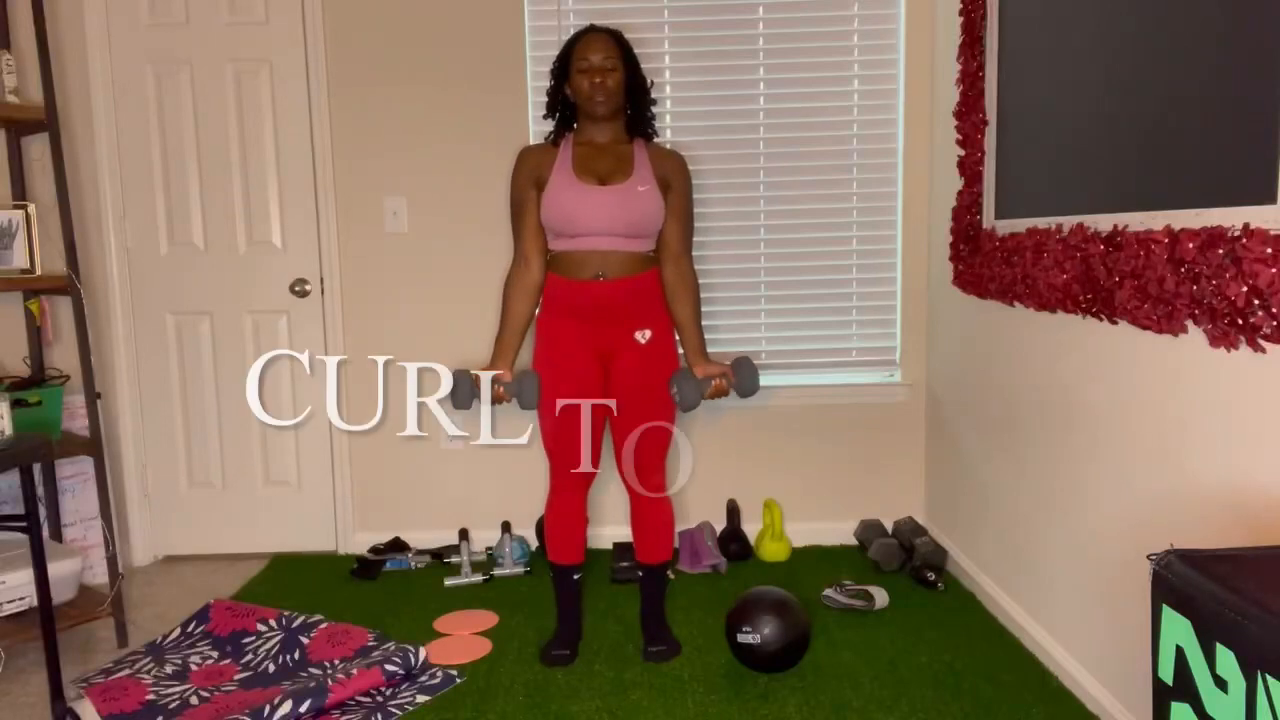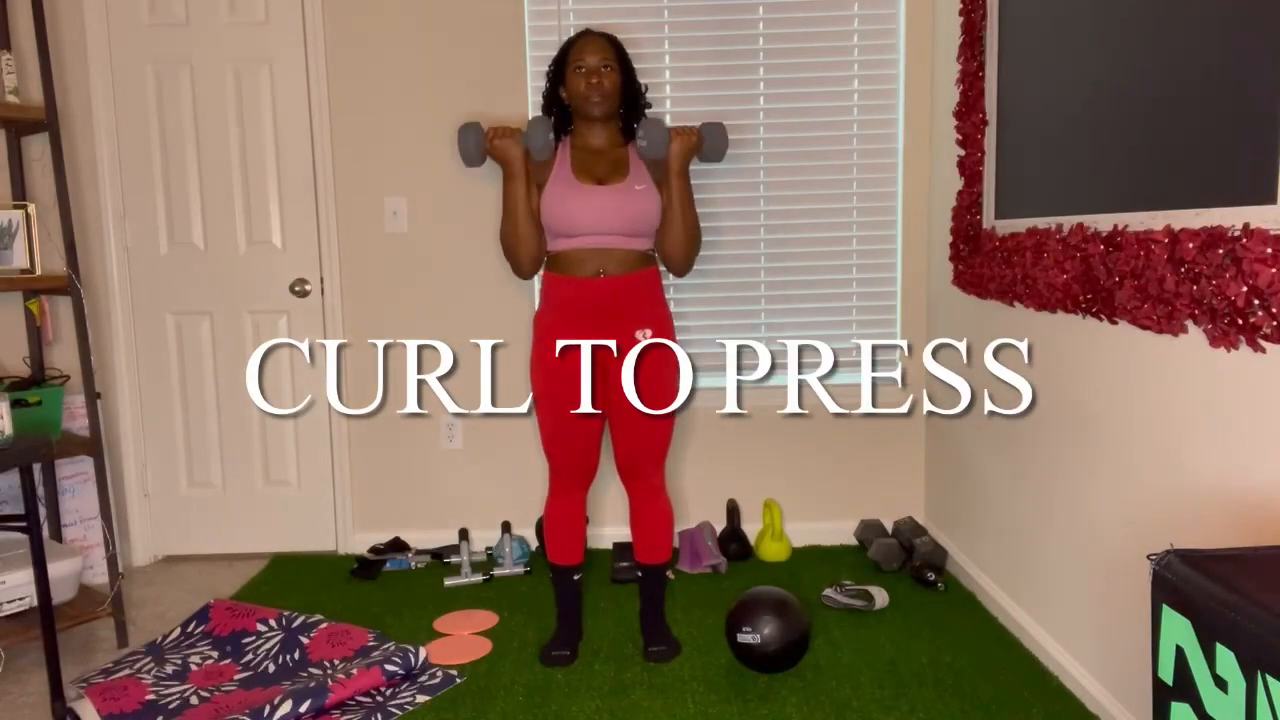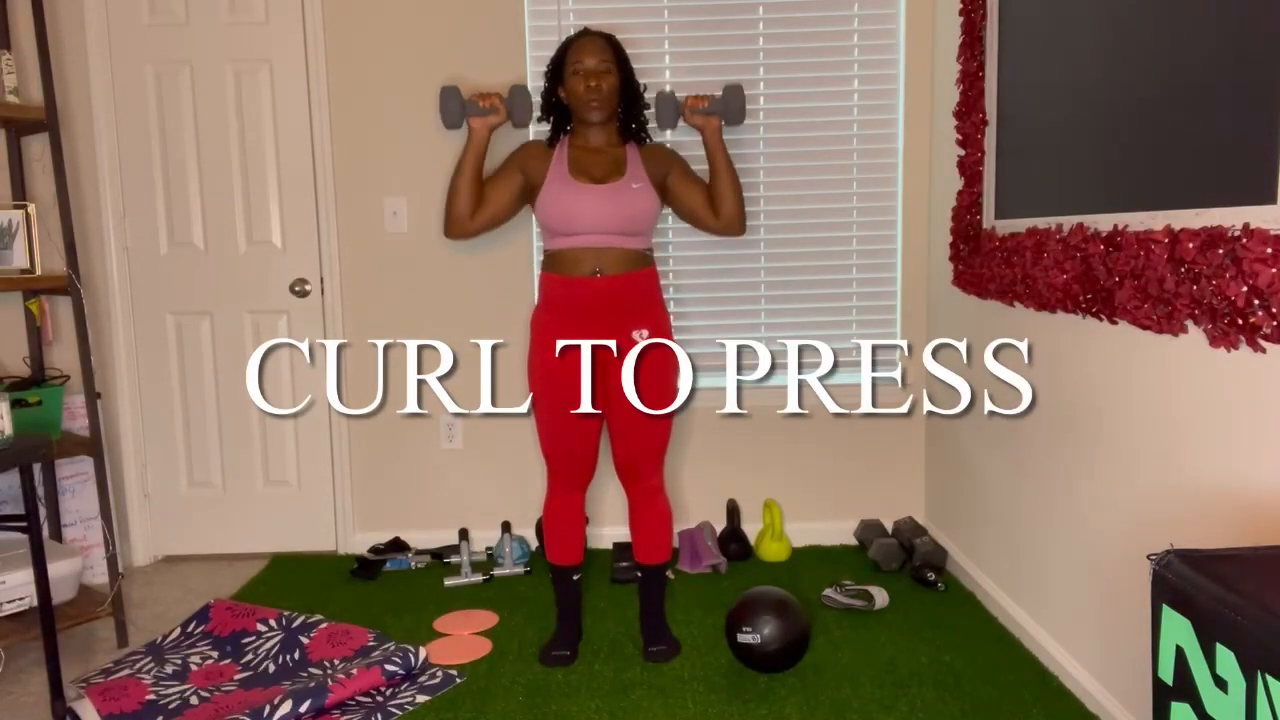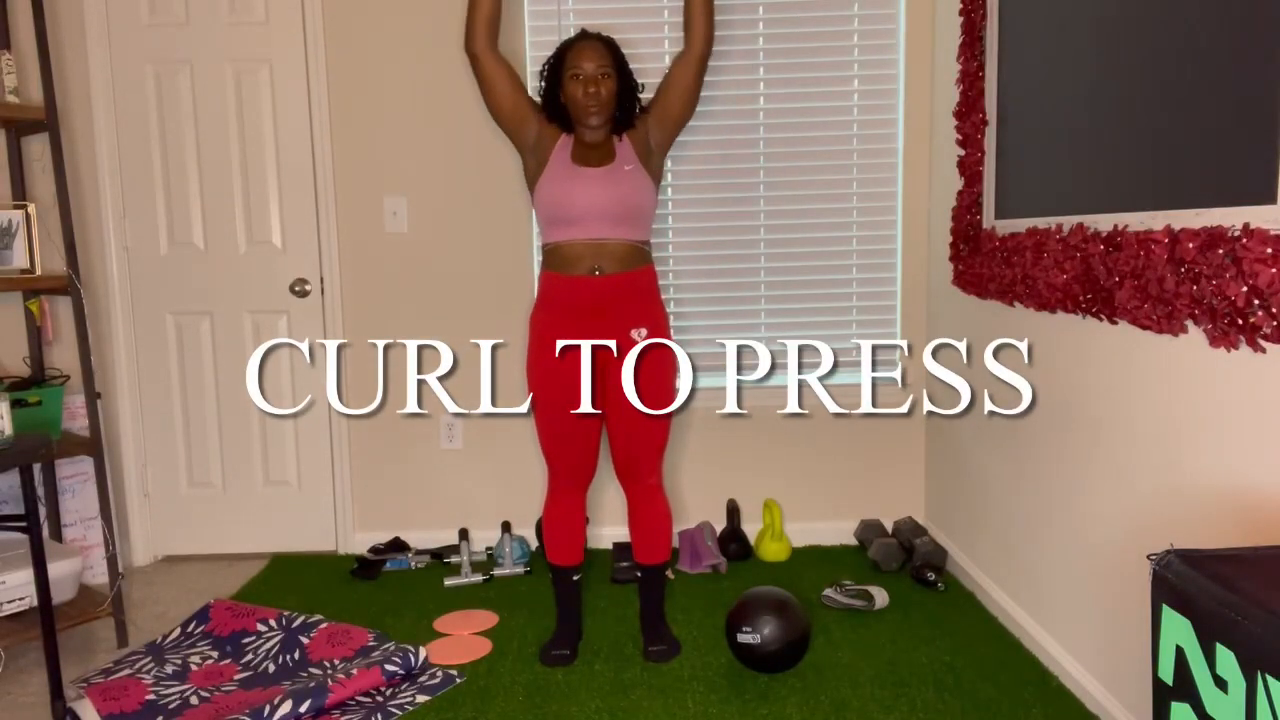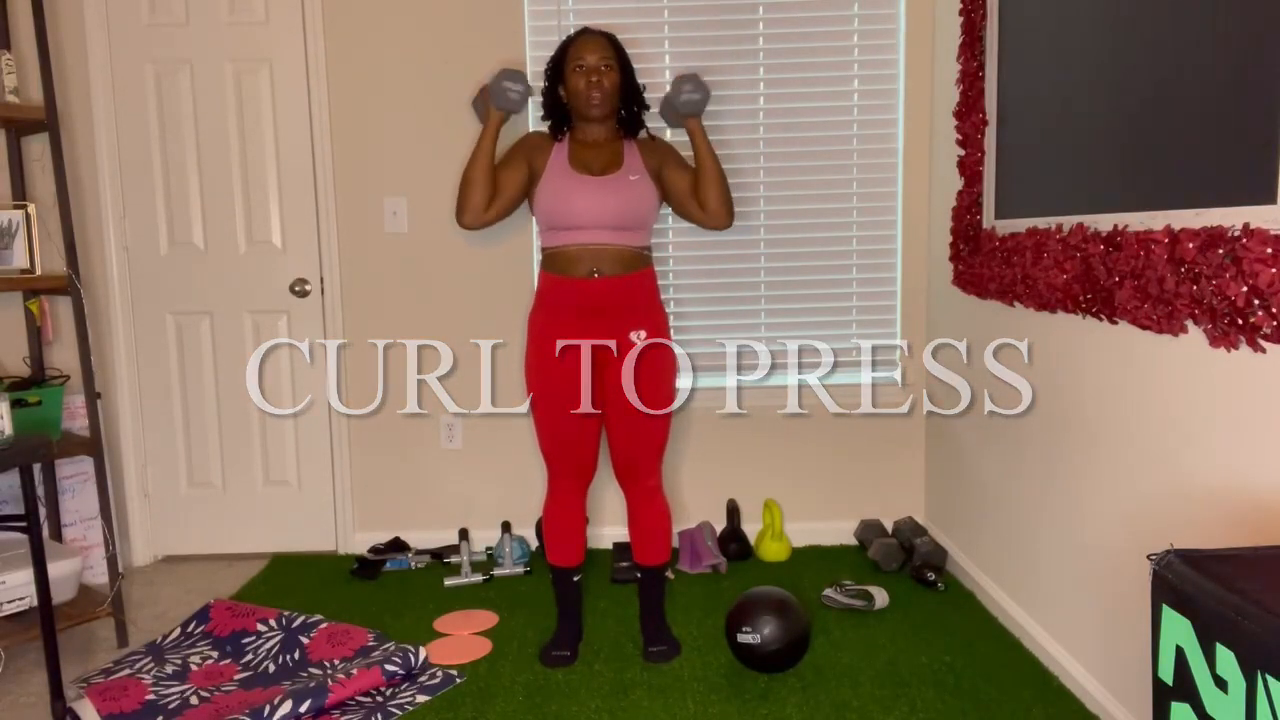
dt=1s
person 1, frame 1
left shoulder: (664, 165)
right shoulder: (537, 163)
left elbow: (676, 264)
right elbow: (527, 265)
left wrist: (697, 355)
right wrist: (503, 358)
left hip: (642, 328)
right hip: (565, 329)
left knee: (648, 476)
right knee: (568, 478)
left ankle: (654, 616)
right ankle: (567, 620)
person 1, frame 2
left shoulder: (653, 162)
right shoulder: (540, 162)
left elbow: (680, 259)
right elbow: (523, 262)
left wrist: (678, 169)
right wrist: (512, 171)
left hip: (642, 327)
right hip: (564, 330)
left knee: (646, 477)
right knee: (568, 479)
left ankle: (653, 615)
right ankle: (568, 620)
person 1, frame 3
left shoulder: (654, 160)
right shoulder: (535, 160)
left elbow: (729, 220)
right elbow: (460, 223)
left wrist: (712, 136)
right wrist: (477, 137)
left hip: (639, 327)
right hip: (562, 329)
left knee: (644, 477)
right knee: (566, 479)
left ankle: (653, 615)
right ankle: (568, 620)
person 1, frame 4
left shoulder: (646, 142)
right shoulder: (540, 143)
left hip: (637, 320)
right hip: (560, 323)
left knee: (643, 477)
right knee: (566, 479)
left ankle: (653, 616)
right ankle: (567, 619)
person 1, frame 5
left shoulder: (651, 153)
right shoulder: (538, 151)
left elbow: (717, 214)
right elbow: (472, 213)
left wrist: (696, 129)
right wrist: (492, 125)
left hip: (636, 322)
right hip: (559, 325)
left knee: (642, 476)
right knee: (566, 479)
left ankle: (653, 616)
right ankle: (568, 620)
